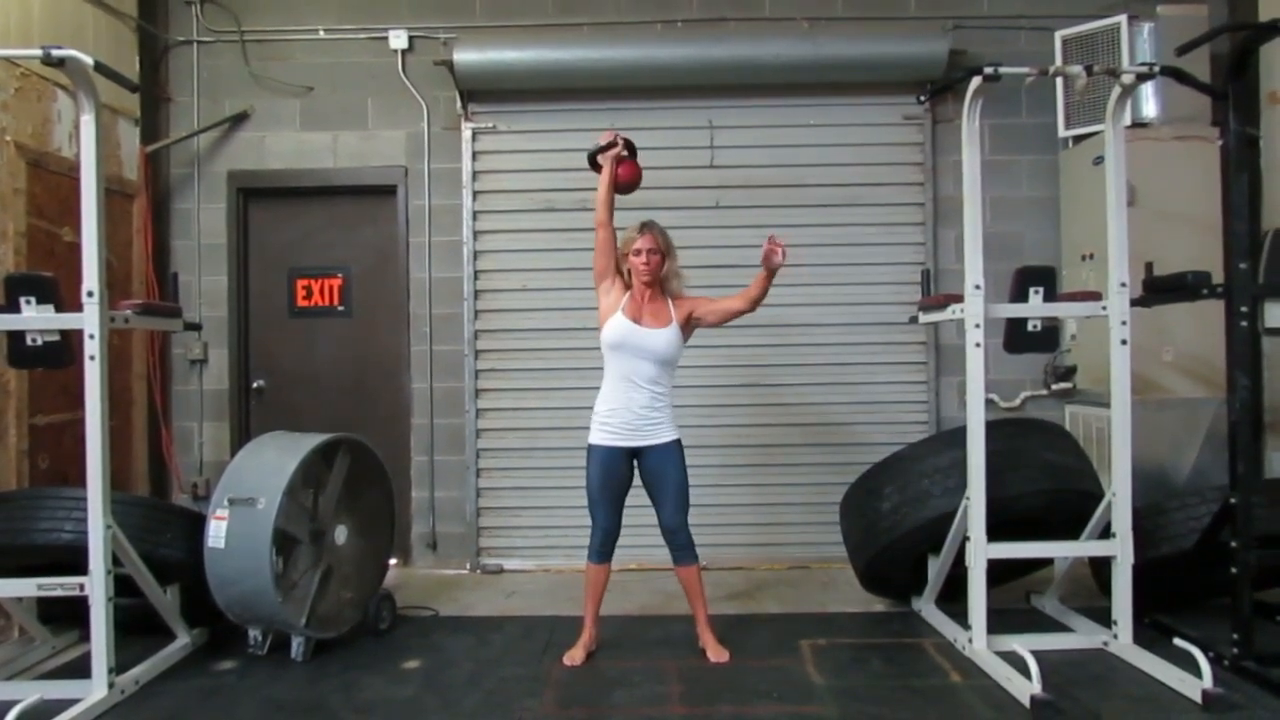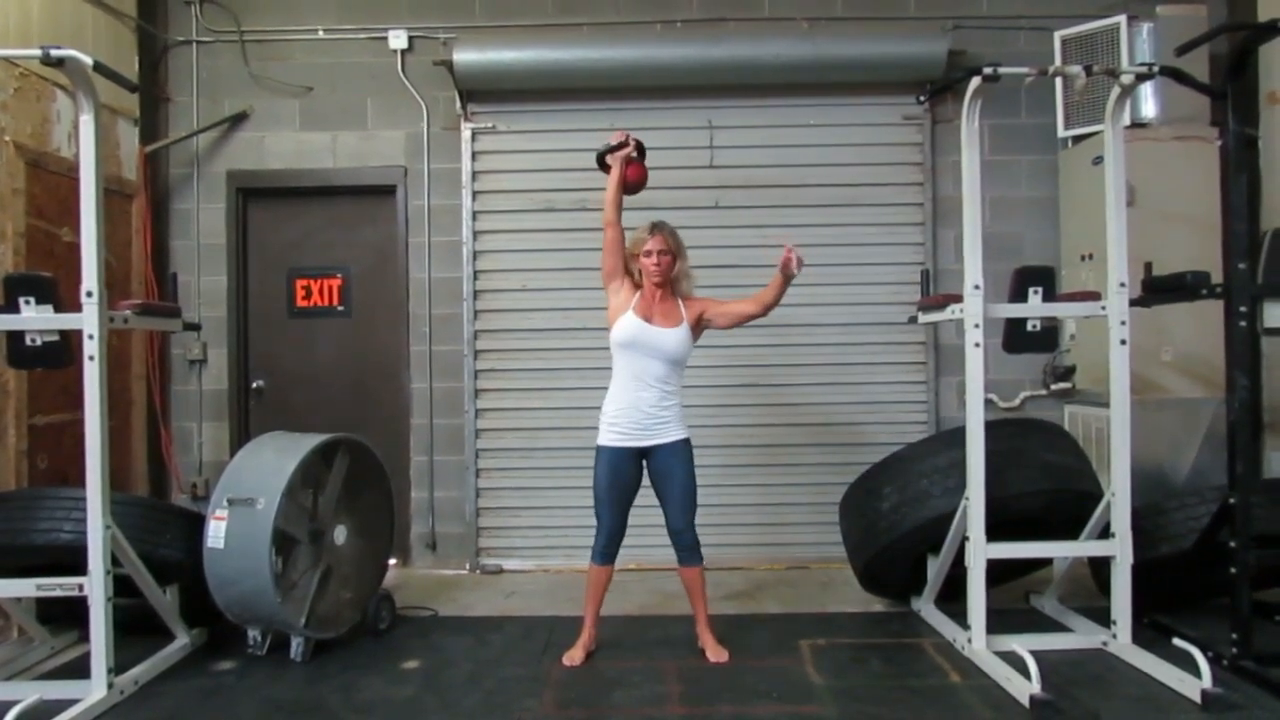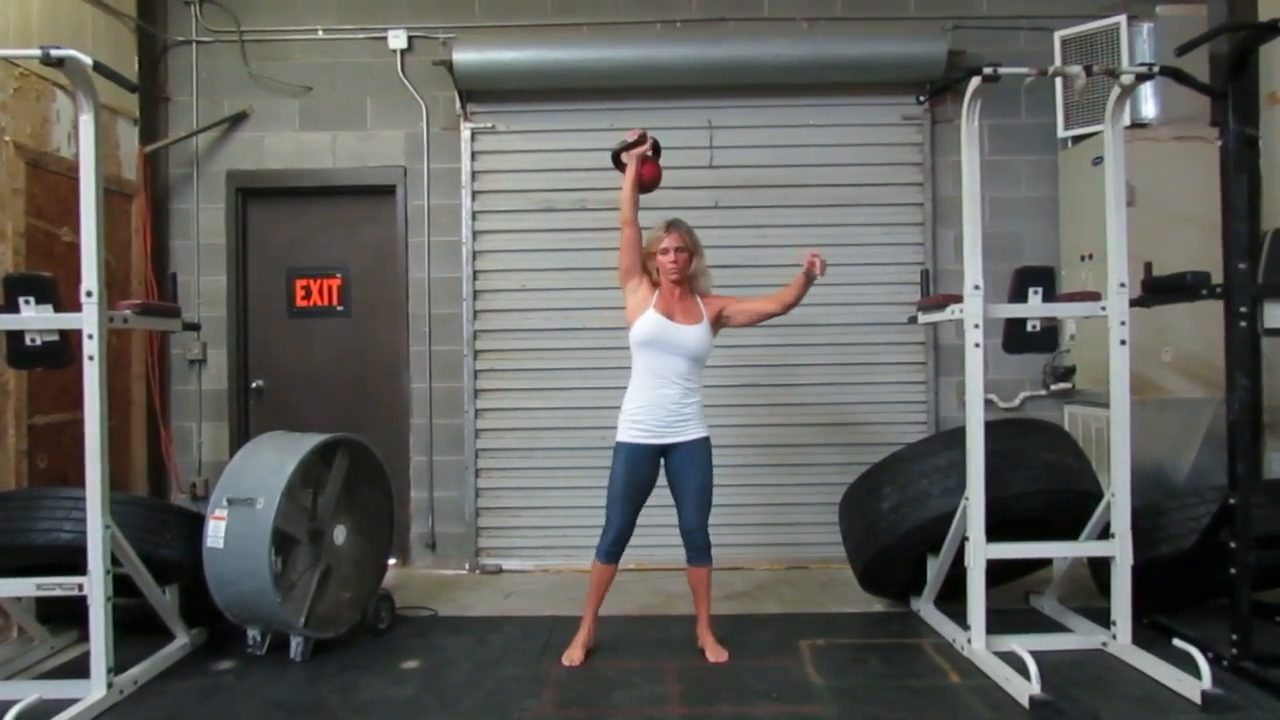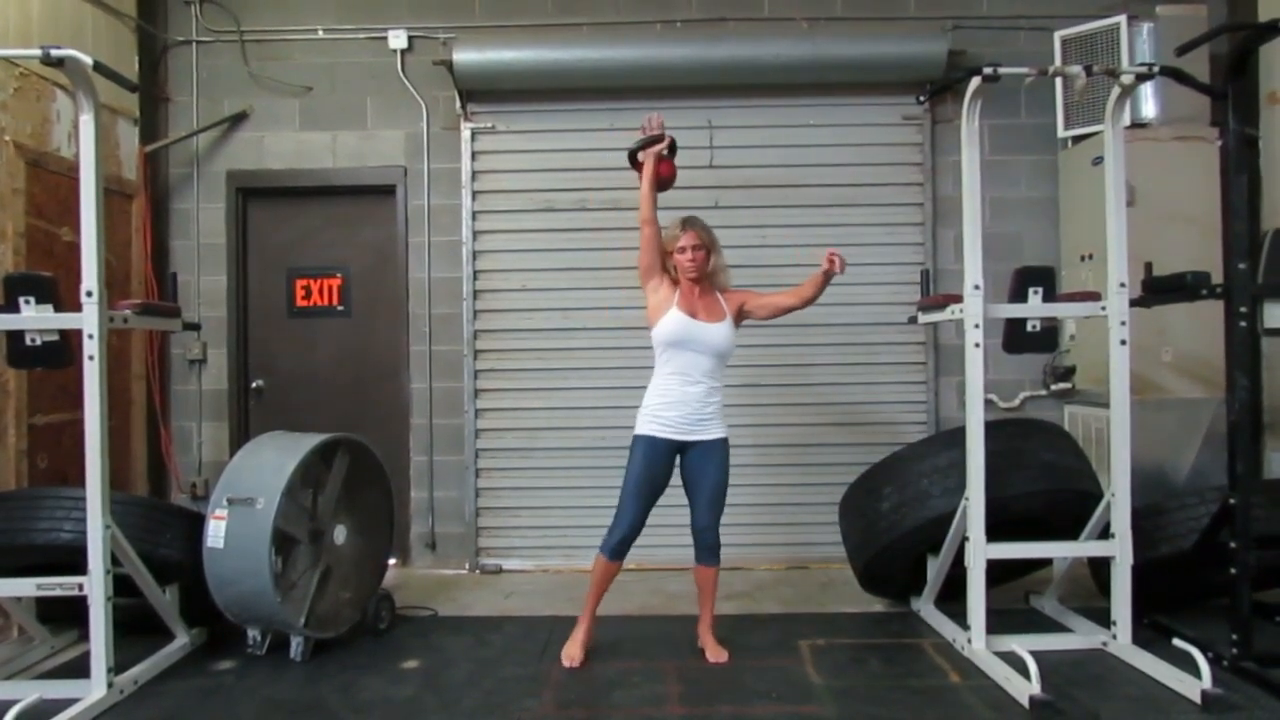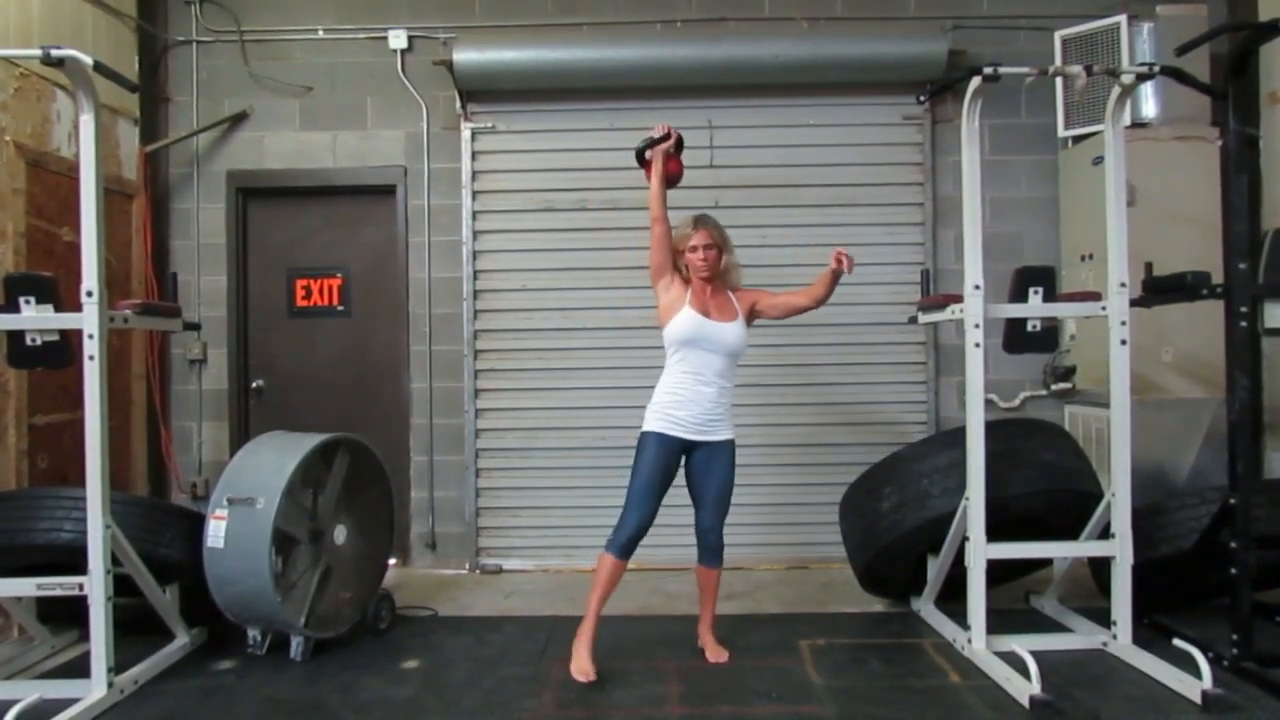
dt=0.2s
person 1, frame 1
left shoulder: (683, 310)
right shoulder: (612, 295)
left elbow: (743, 304)
right elbow: (602, 225)
left wrist: (768, 271)
right wrist: (608, 165)
left hip: (660, 438)
right hip: (609, 437)
left knee: (678, 533)
right knee: (604, 536)
left ankle: (705, 631)
right ankle: (587, 634)
person 1, frame 2
left shoulder: (693, 311)
right shoulder: (621, 295)
left elbow: (755, 307)
right elbow: (611, 226)
left wrist: (783, 278)
right wrist: (618, 167)
left hip: (670, 438)
right hip: (618, 437)
left knee: (684, 533)
right knee: (608, 536)
left ankle: (704, 631)
right ankle: (587, 633)
person 1, frame 3
left shoulder: (711, 307)
right shoulder: (639, 293)
left elbow: (776, 305)
right elbow: (627, 225)
left wrist: (806, 278)
right wrist: (633, 165)
left hip: (689, 436)
right hip: (637, 435)
left knee: (696, 533)
right knee: (615, 534)
left ankle: (705, 631)
right ankle: (585, 631)
person 1, frame 4
left shoulder: (732, 304)
right shoulder: (660, 291)
left elbow: (796, 300)
right elbow: (646, 223)
left wrist: (825, 275)
right wrist: (650, 162)
left hip: (708, 437)
right hip: (657, 431)
left knee: (707, 534)
right knee: (625, 529)
left ankle: (706, 631)
right ankle: (583, 627)
person 1, frame 5
left shoulder: (743, 302)
right shoulder: (671, 290)
left elbow: (808, 300)
right elbow: (657, 222)
left wrist: (833, 275)
right wrist: (658, 160)
left hip: (715, 437)
right hip: (664, 428)
left knee: (710, 533)
right knee: (631, 526)
left ankle: (706, 632)
right ankle: (586, 635)
